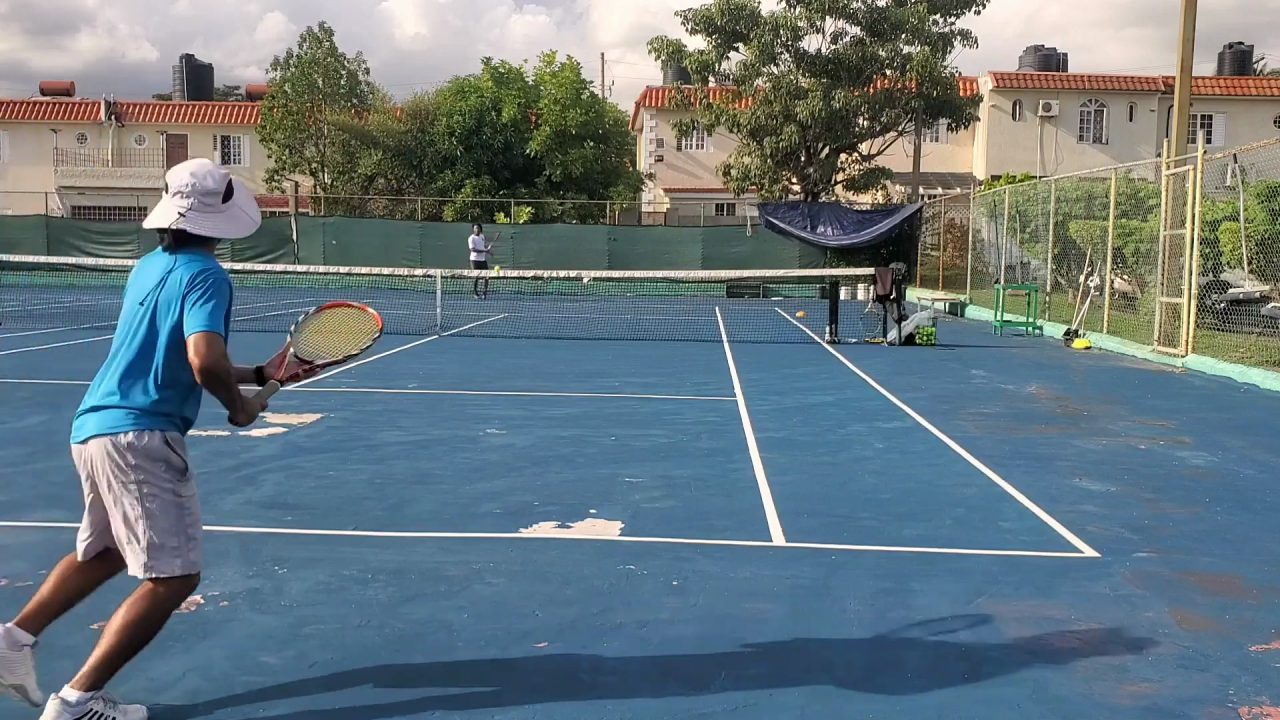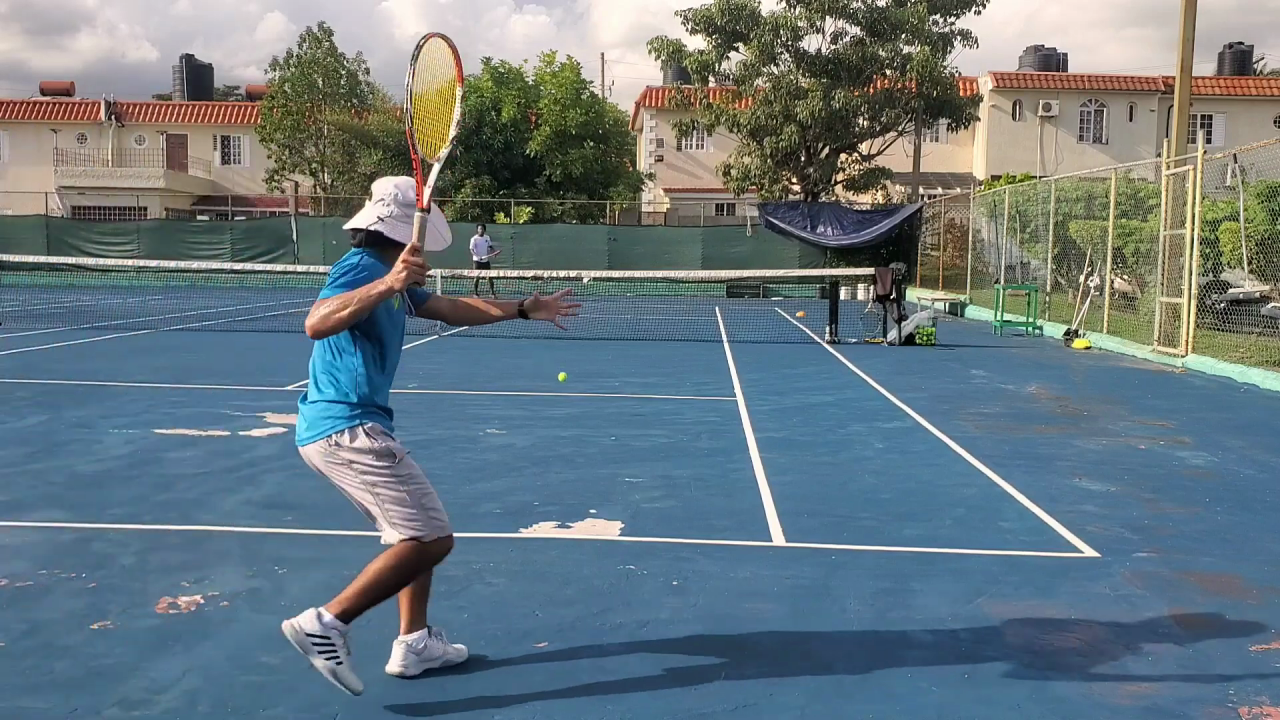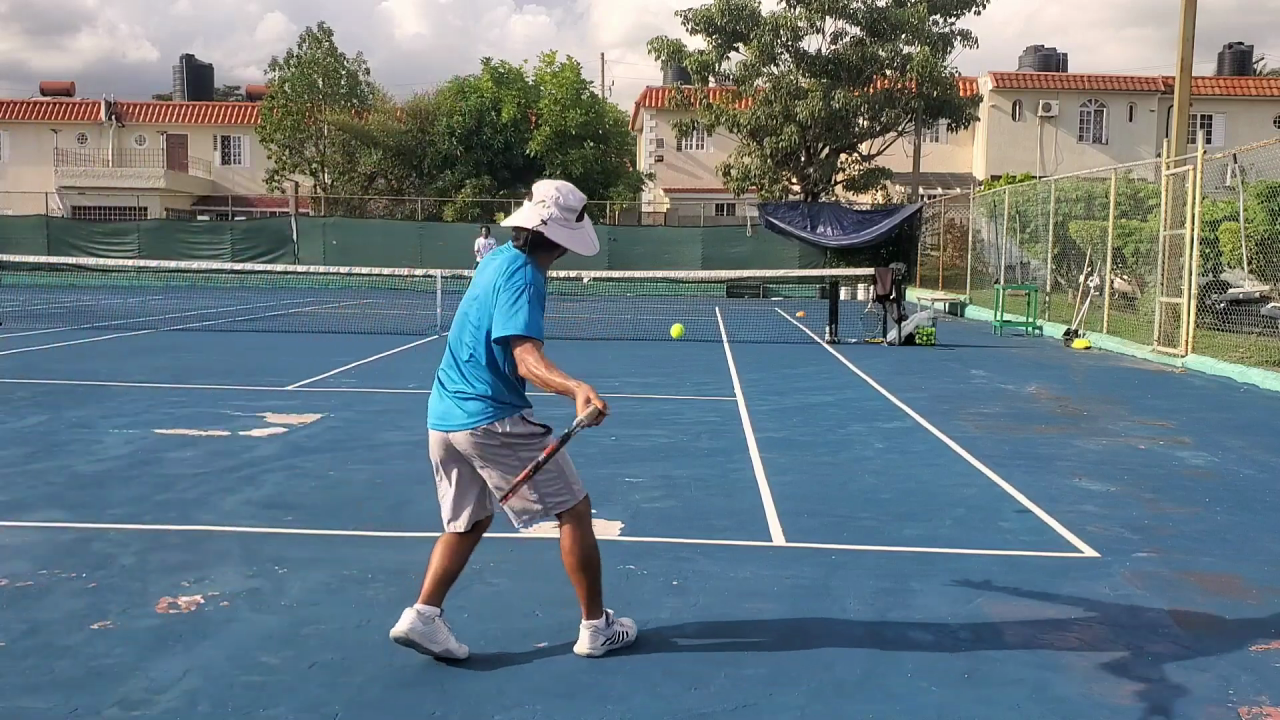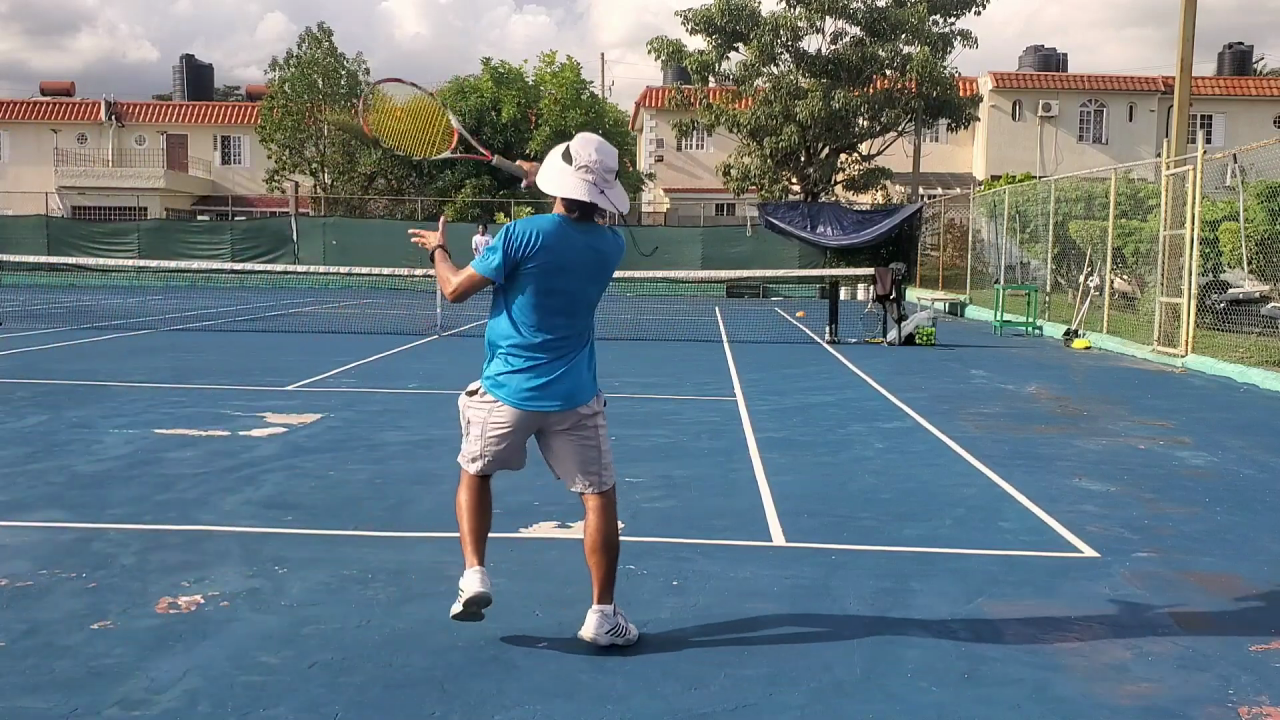
dt=0.3s
person 1, frame 1
left shoulder: (150, 266)
right shoulder: (206, 275)
right elbow: (206, 361)
left wrist: (258, 373)
right wrist: (240, 402)
left hip: (96, 428)
right hip: (138, 437)
left knee: (99, 552)
right knee: (174, 578)
person 1, frame 2
left shoulder: (389, 271)
right shoulder: (357, 267)
left elbow: (450, 309)
right elbow: (316, 323)
left wrist: (523, 309)
right wrist: (385, 286)
left hip: (336, 429)
right hip: (347, 430)
left knee: (420, 531)
right knee: (430, 540)
left ankle: (413, 642)
right ankle: (325, 623)
person 1, frame 3
left shoulder: (501, 257)
right shoulder: (524, 279)
right elbow: (527, 360)
right wrist: (578, 388)
left hip: (444, 416)
right hip: (494, 421)
left knee: (468, 523)
right knee: (573, 513)
left ankle: (423, 615)
right ankle: (596, 626)
person 1, frame 4
left shoulder: (522, 233)
right shoulder: (608, 246)
left elbow: (458, 289)
left wrist: (438, 248)
right wrist: (542, 175)
left hip: (504, 392)
right hip: (573, 398)
left knee: (473, 473)
right knee: (599, 496)
left ankle: (474, 575)
right ankle: (602, 615)
